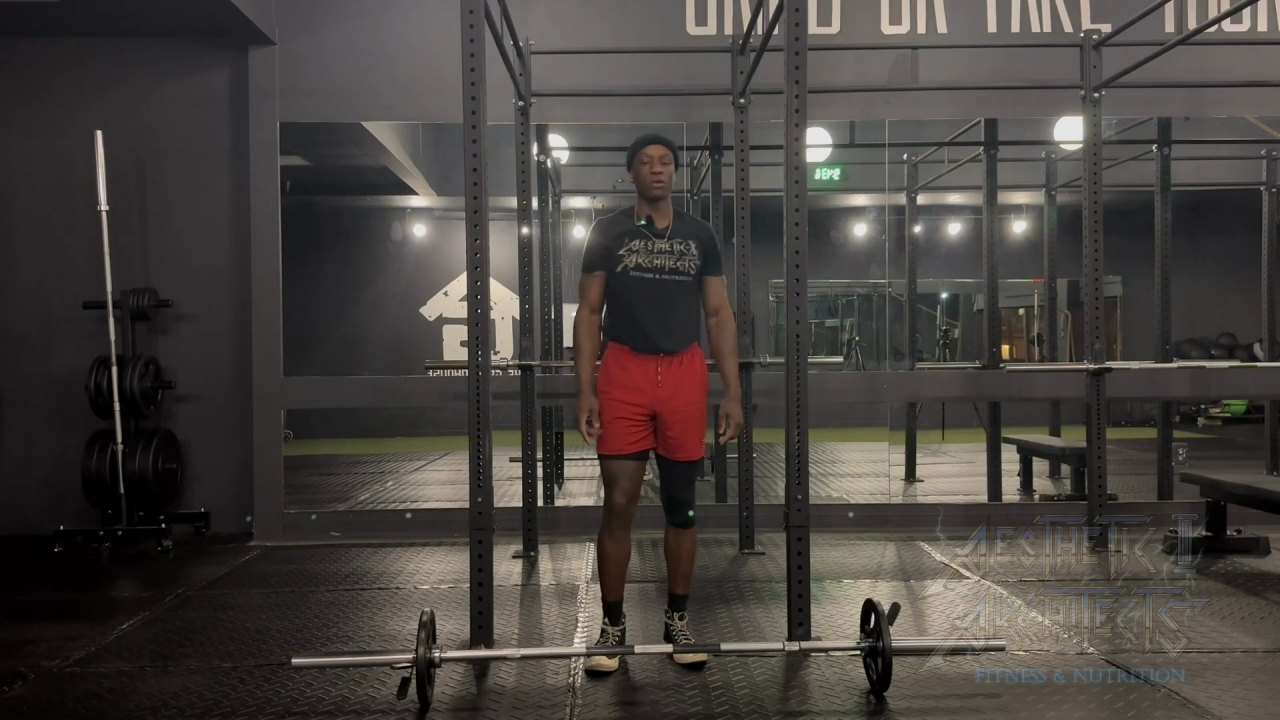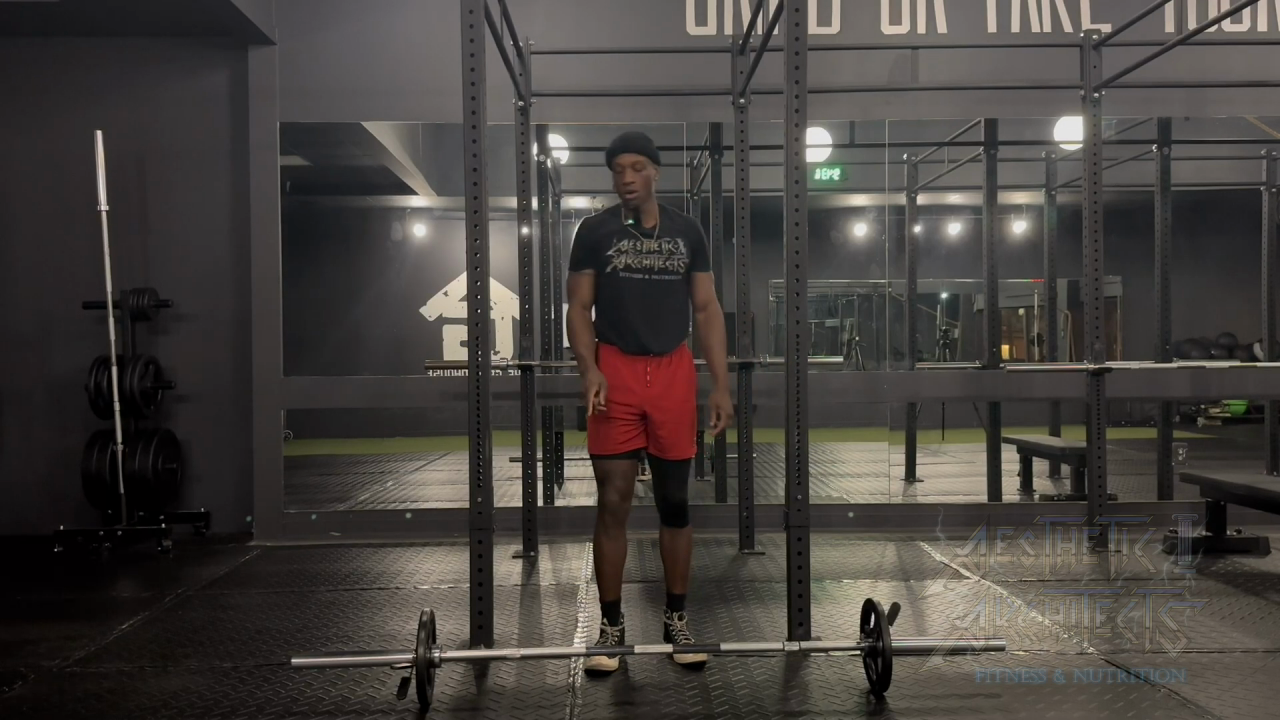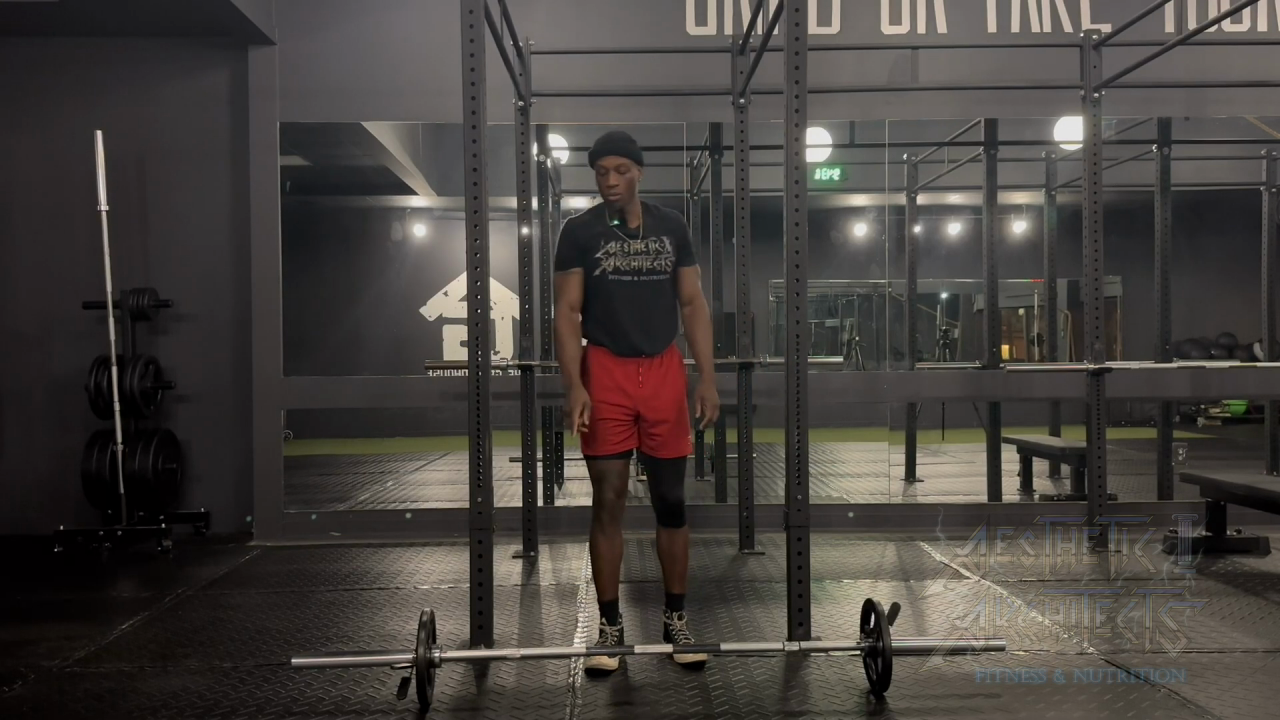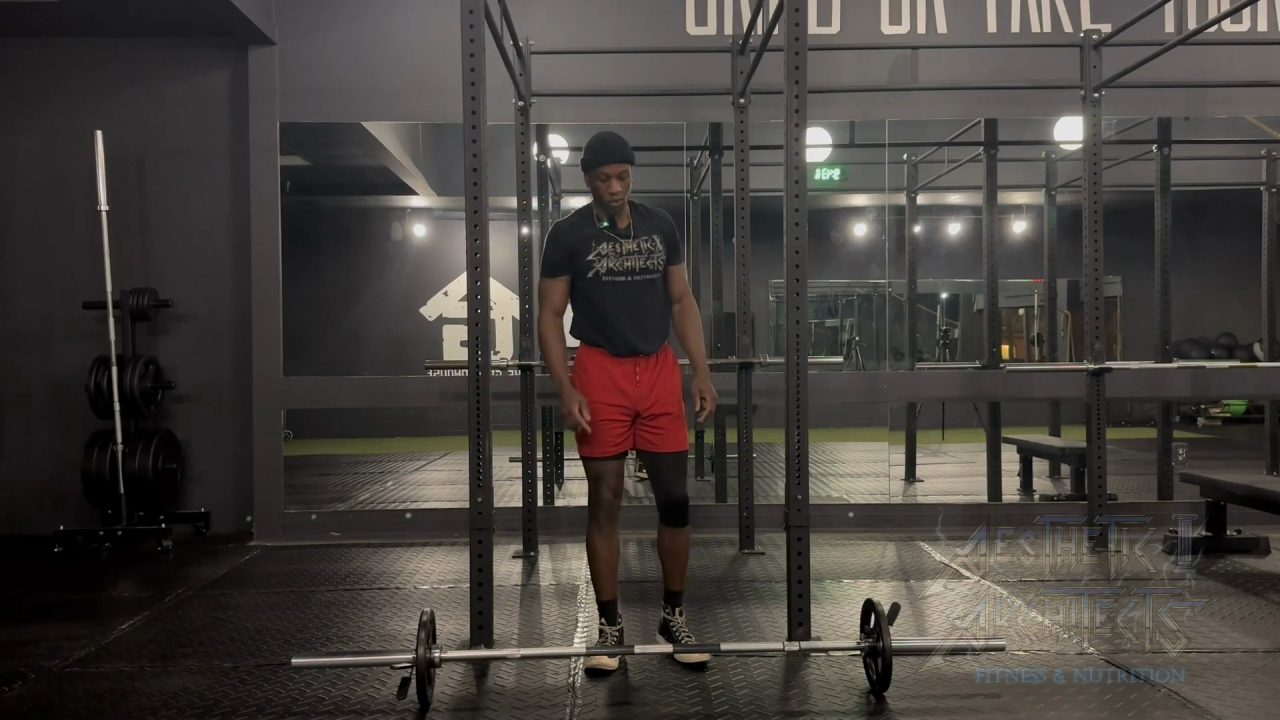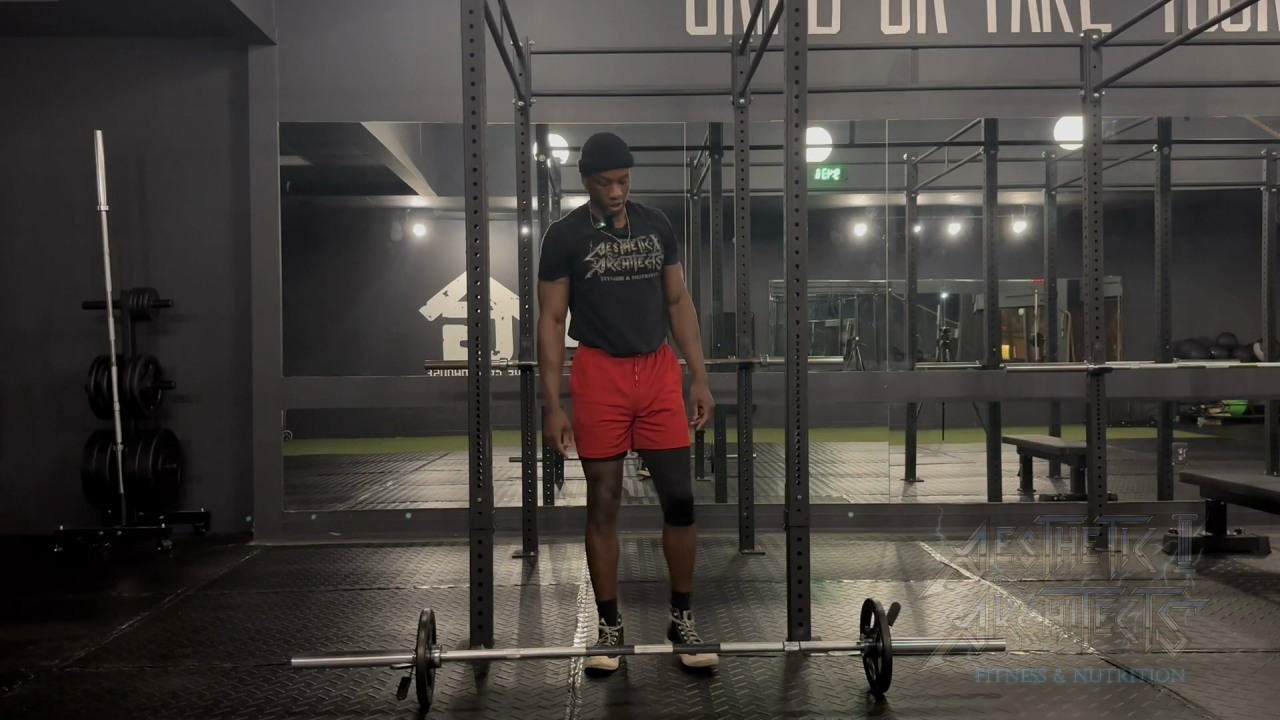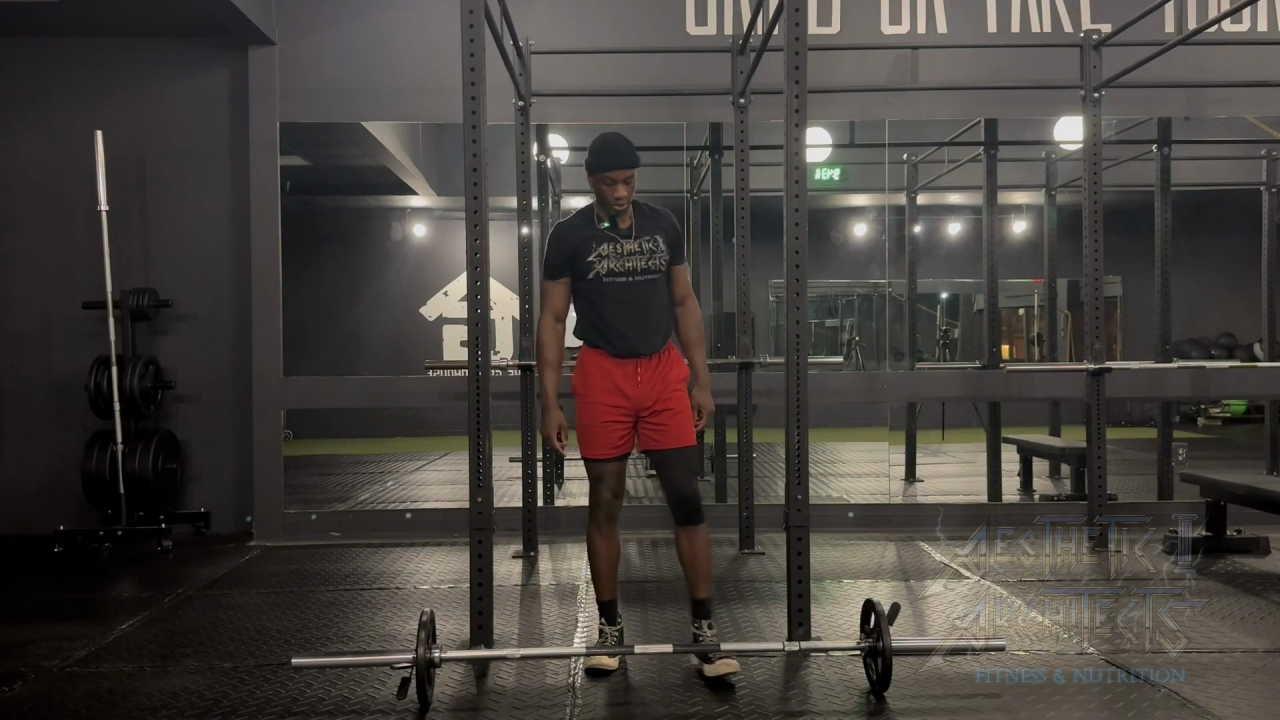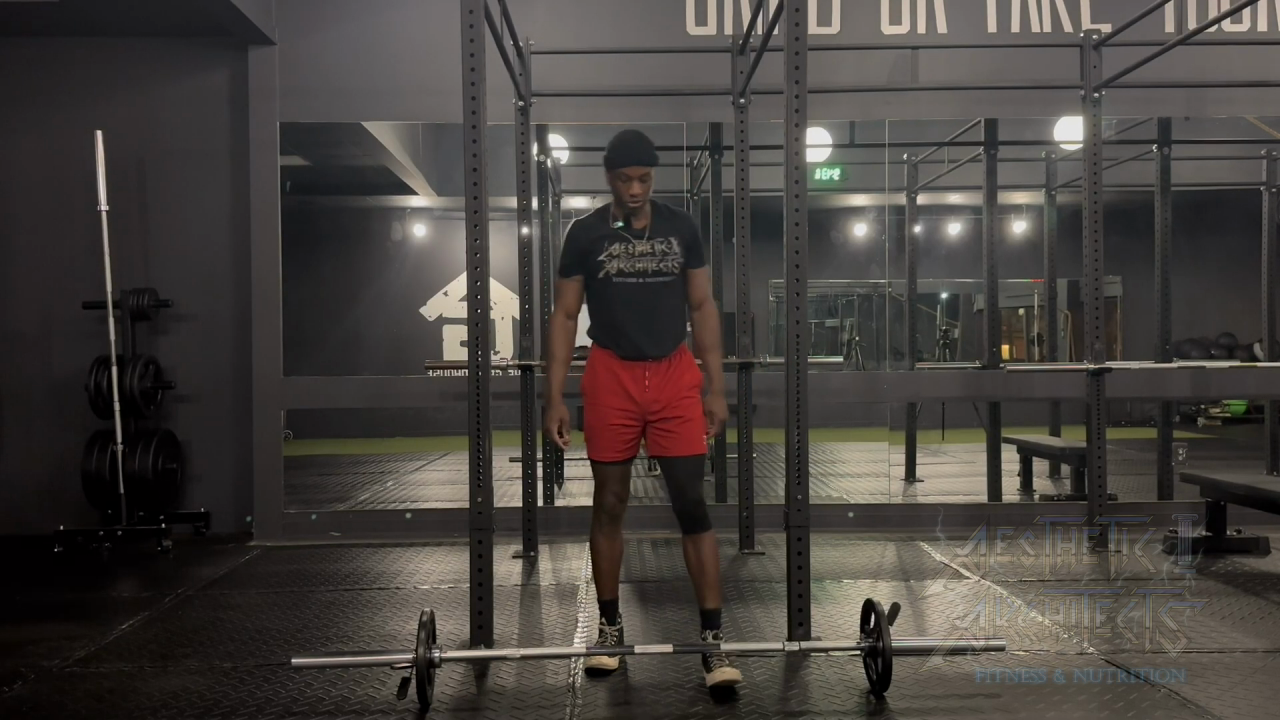
dt=0.2s
person 1, frame 1
left shoulder: (700, 235)
right shoulder: (608, 232)
left elbow: (718, 314)
right elbow: (589, 312)
left wrist: (733, 391)
right wrist: (585, 388)
left hip: (685, 375)
right hip: (624, 374)
left knee: (681, 505)
right knee: (618, 505)
left ankle: (677, 619)
right ankle: (613, 624)
person 1, frame 2
left shoulder: (687, 231)
right shoulder: (594, 231)
left elbow: (707, 308)
right elbow: (579, 308)
left wrist: (721, 383)
right wrist: (590, 368)
left hip: (673, 374)
right hip: (616, 372)
left knee: (674, 502)
right knee: (613, 504)
left ankle: (676, 619)
right ankle: (611, 625)
person 1, frame 3
left shoulder: (672, 227)
right shoulder: (580, 231)
left elbow: (693, 304)
right elbow: (568, 311)
left wrist: (706, 377)
right wrist: (575, 385)
left hip: (664, 373)
right hip: (606, 375)
left knee: (671, 502)
right knee: (608, 504)
left ankle: (675, 618)
right ankle: (610, 625)
person 1, frame 4
left shoulder: (661, 225)
right shoulder: (568, 235)
left elbow: (682, 301)
right elbow: (550, 315)
left wrist: (702, 371)
right wrist: (566, 388)
left hip: (660, 371)
right hip: (600, 375)
left knee: (674, 500)
right knee: (604, 503)
left ankle: (674, 614)
right ankle: (610, 625)
person 1, frame 5
left shoulder: (657, 225)
right shoulder: (564, 236)
left elbow: (678, 302)
right elbow: (551, 320)
left wrist: (699, 376)
right wrist: (553, 404)
left hip: (659, 372)
right hip: (599, 375)
left knee: (679, 499)
right knee: (603, 504)
left ankle: (682, 617)
right ankle: (610, 626)
person 1, frame 6
left shoulder: (663, 225)
right shoulder: (569, 235)
left elbow: (684, 303)
right elbow: (552, 319)
left wrist: (702, 380)
right wrist: (551, 403)
left hip: (664, 371)
right hip: (602, 375)
left knee: (686, 499)
right knee: (605, 503)
left ankle: (703, 626)
right ankle: (610, 626)
person 1, frame 7
left shoulder: (682, 227)
right shoulder: (585, 233)
left elbow: (703, 308)
right elbow: (564, 315)
left wrist: (716, 387)
right wrist: (555, 397)
left hip: (675, 376)
right hip: (612, 378)
left knee: (692, 507)
right knee: (609, 506)
left ankle: (712, 637)
right ankle: (610, 625)
